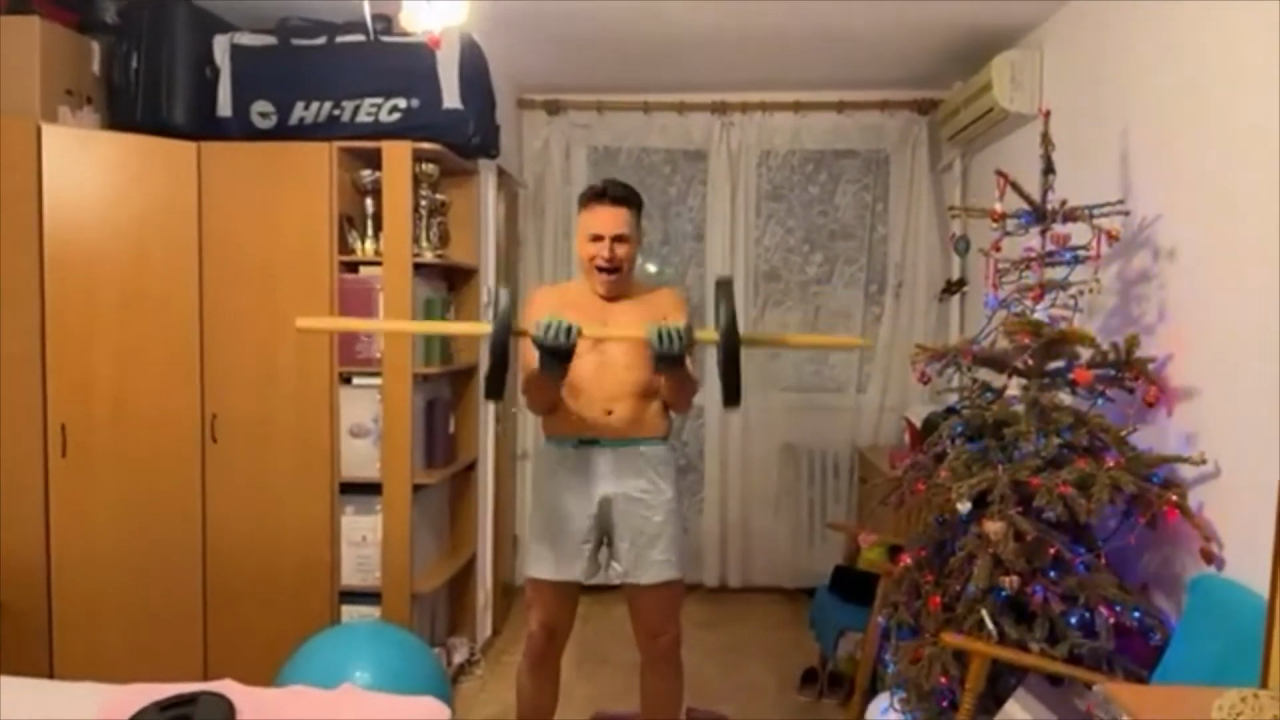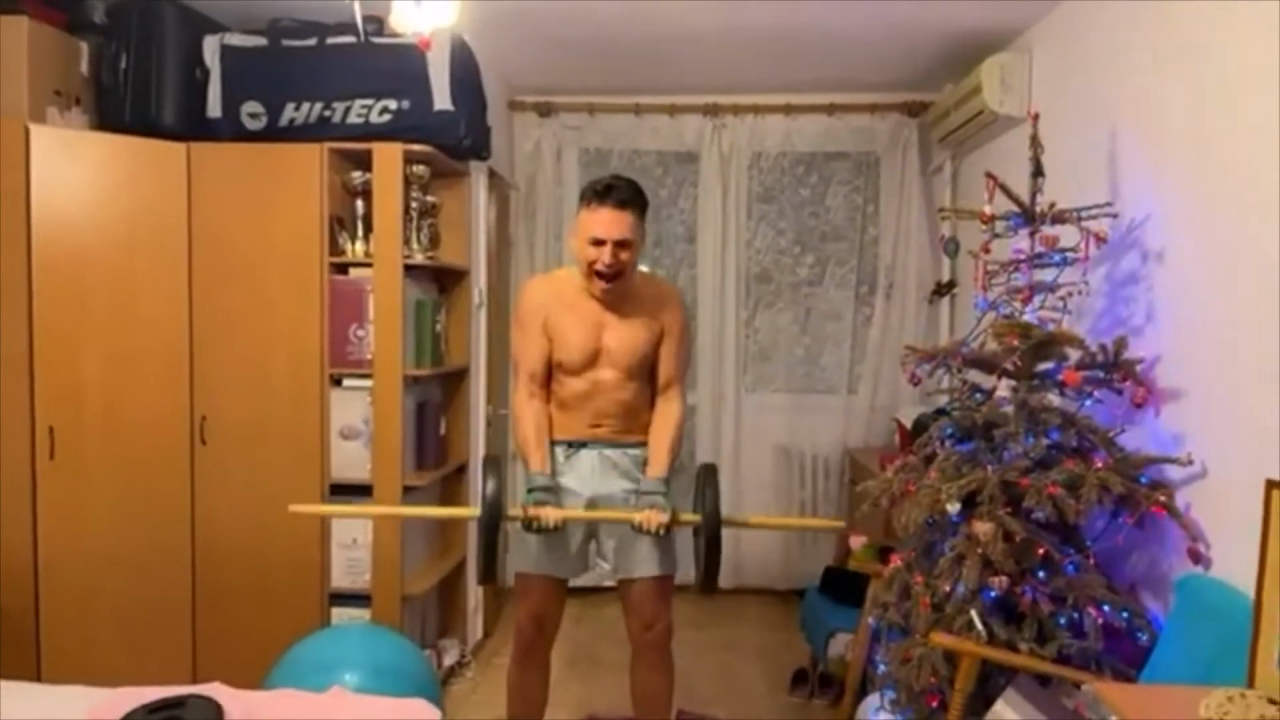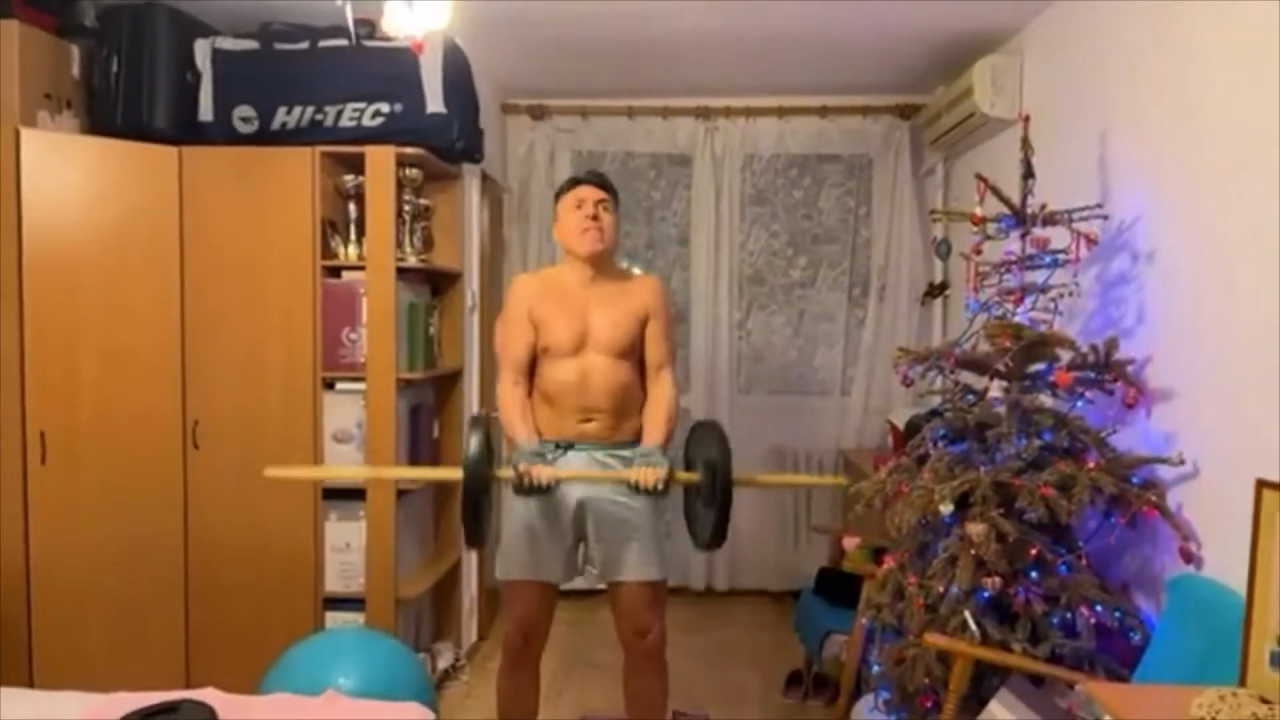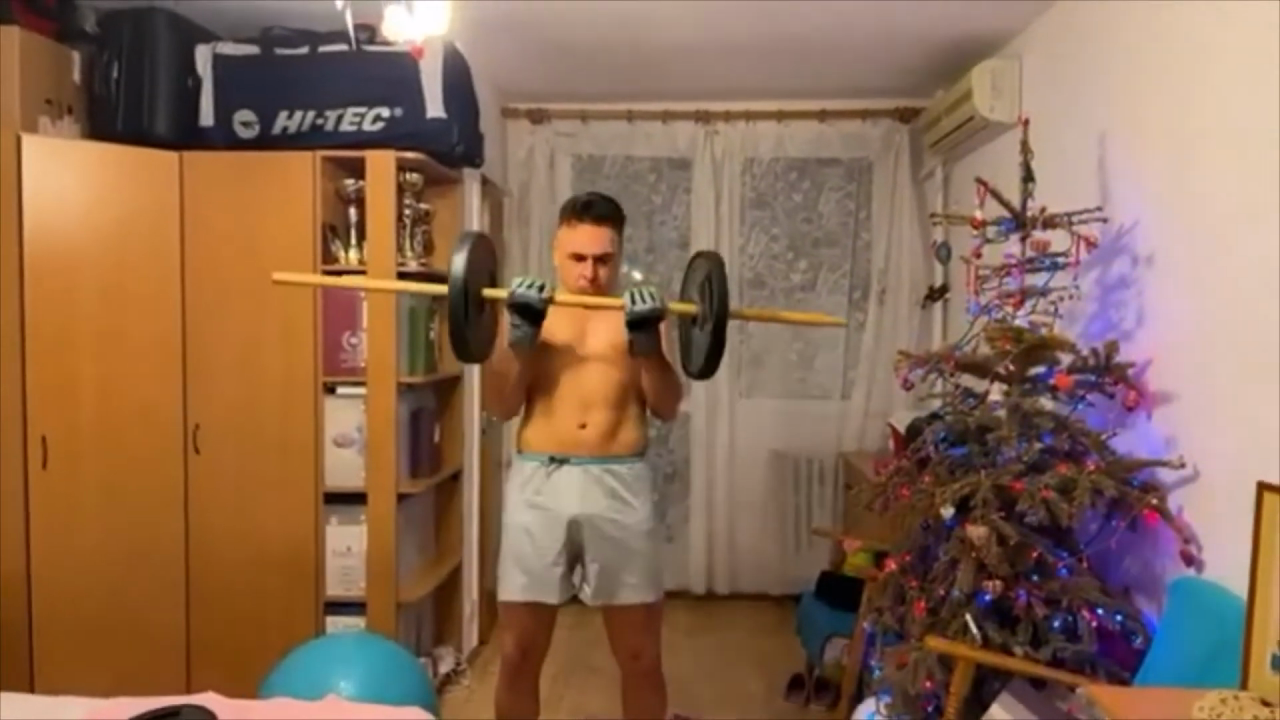
dt=0.5s
person 1, frame 1
left shoulder: (664, 305)
right shoulder: (548, 302)
left elbow: (681, 399)
right elbow: (537, 400)
left wrist: (673, 360)
right wrist: (550, 359)
left hip: (645, 470)
right hip: (567, 468)
left knee: (661, 637)
right knee: (543, 633)
person 1, frame 2
left shoulder: (663, 302)
right shoulder: (540, 295)
left elbow: (669, 397)
right elbow: (529, 394)
left wrist: (657, 484)
right wrist: (540, 484)
left hip: (632, 466)
right hip: (560, 465)
left knee: (652, 629)
right knee: (531, 629)
person 1, frame 3
left shoulder: (646, 291)
right shoulder: (528, 291)
left elbow: (661, 380)
right elbow: (511, 381)
left wrist: (653, 454)
right wrist: (527, 453)
left hip: (623, 470)
right hip: (546, 467)
left knee: (646, 634)
right knee: (521, 635)
person 1, frame 4
left shoulder: (640, 311)
right shoulder: (529, 307)
left elbow: (666, 406)
right elbow: (500, 405)
left wrist: (646, 339)
right wrist: (520, 331)
left hip: (620, 486)
right hip: (538, 485)
left knee: (641, 656)
right knee: (518, 653)
